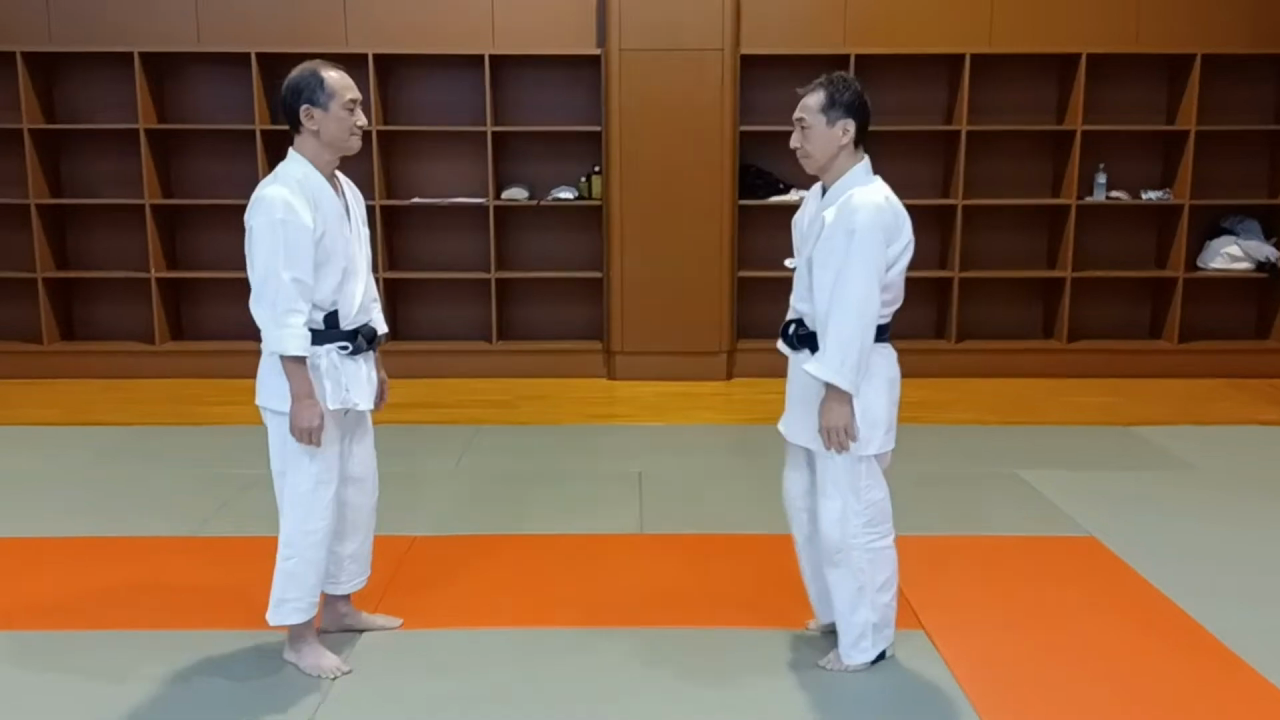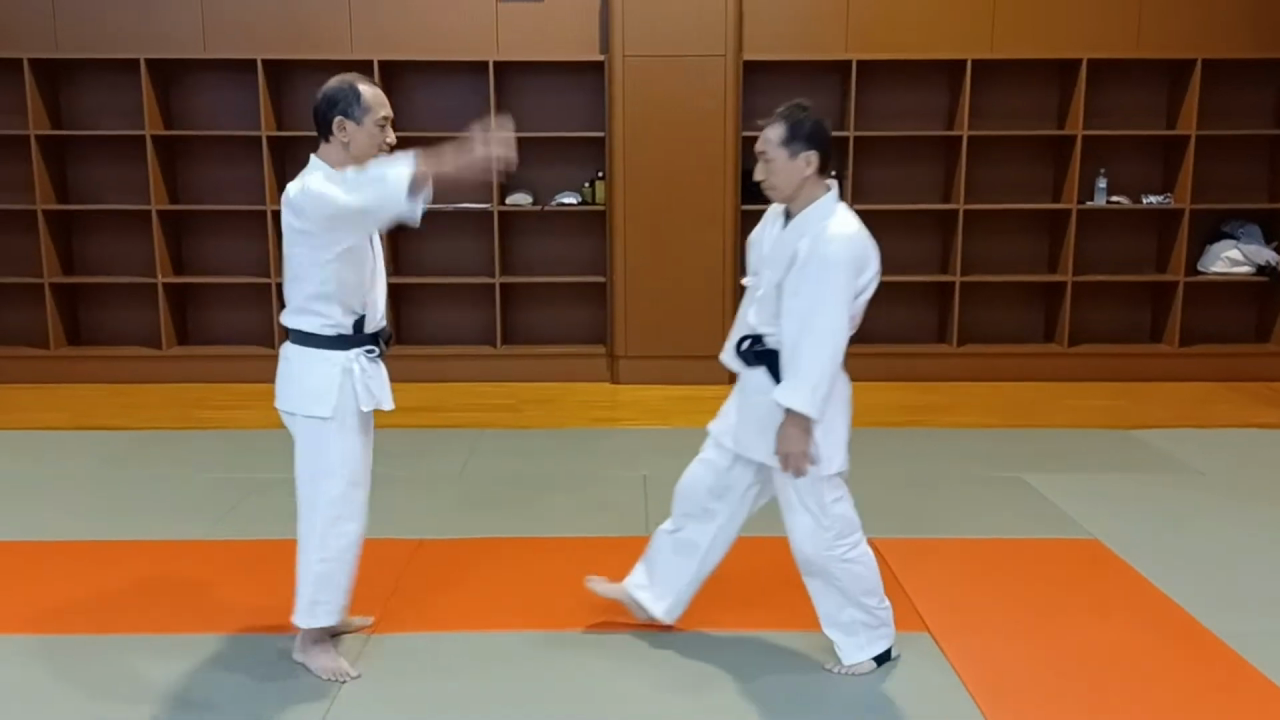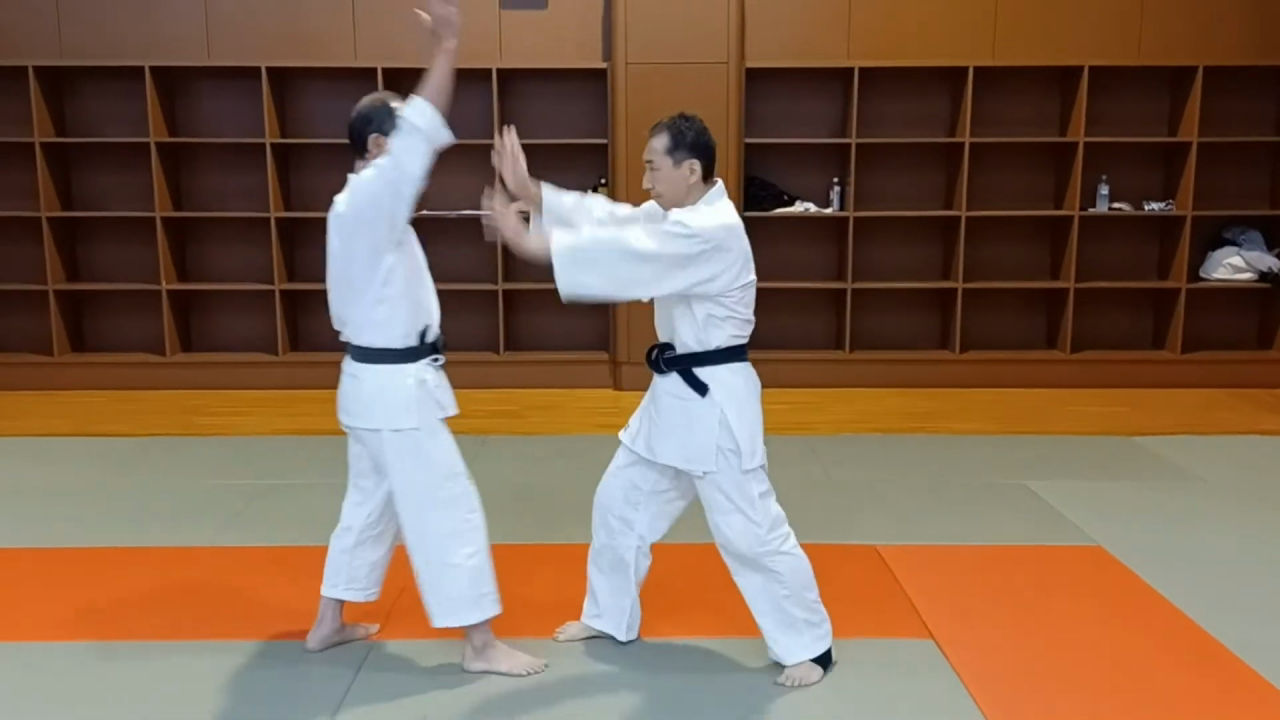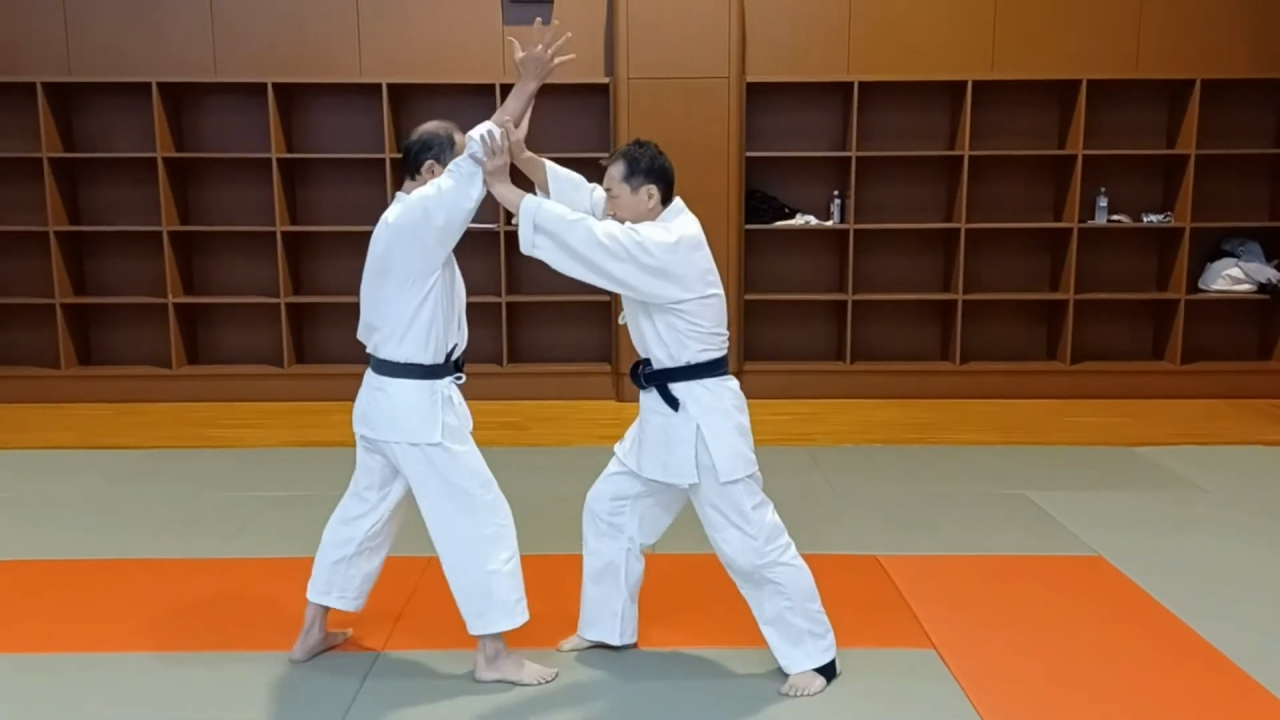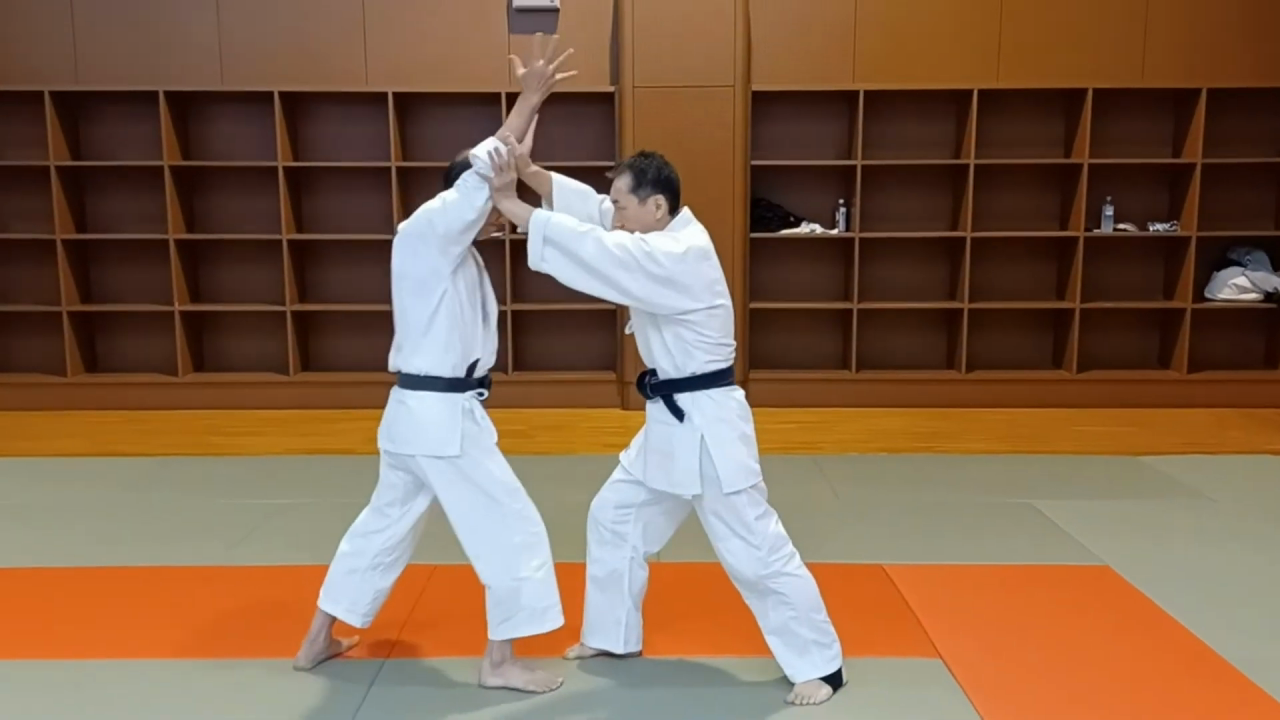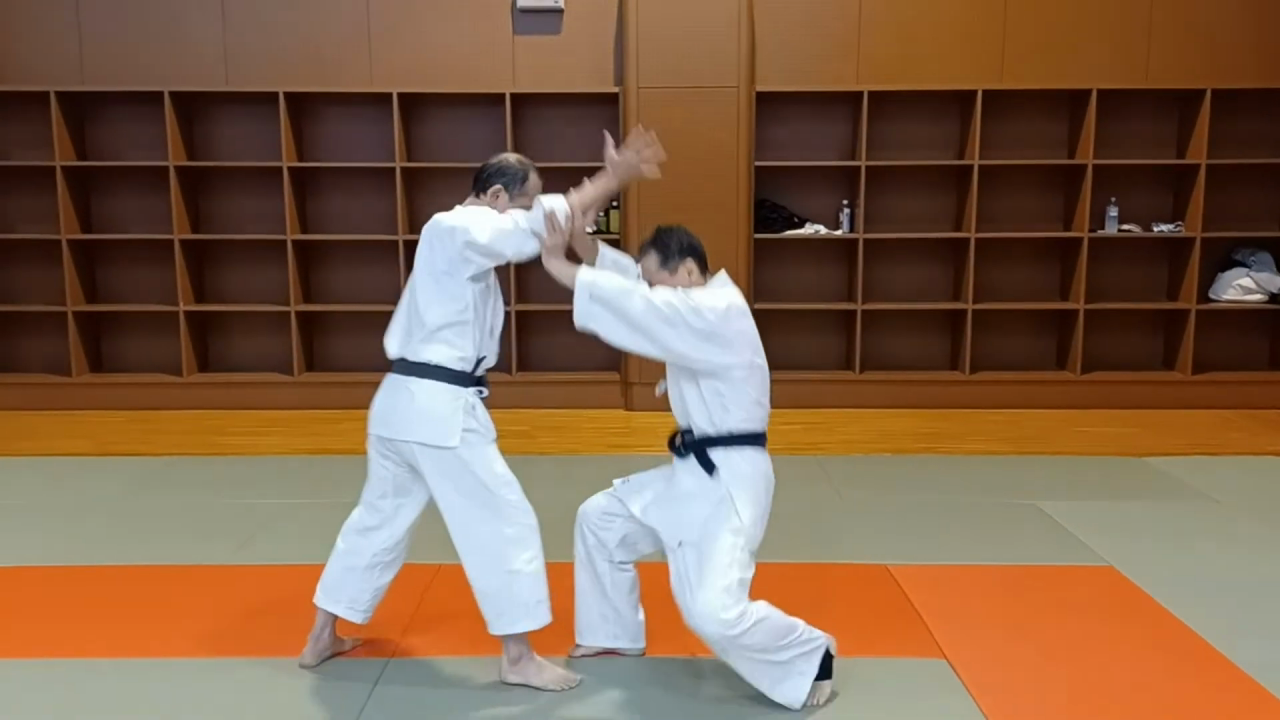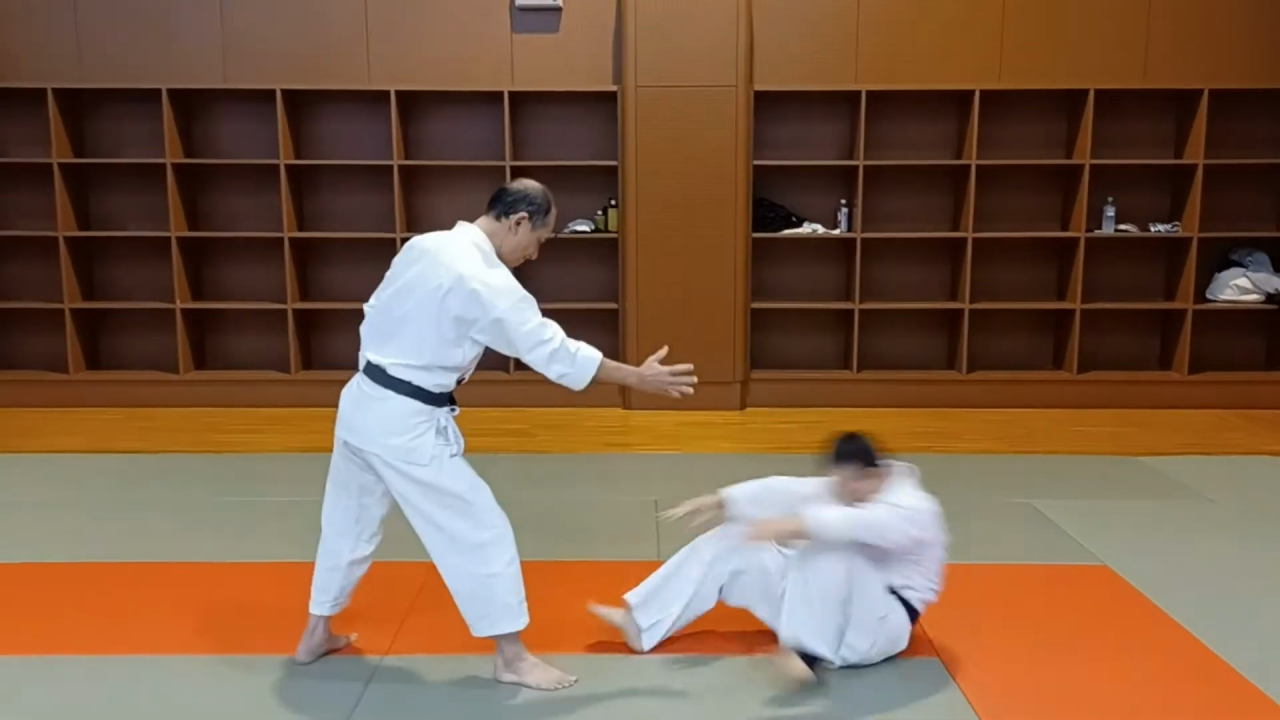
dt=0.5s
person 1, frame 1
left shoulder: (346, 191)
right shoulder: (281, 199)
right elbow: (278, 306)
left wrist: (373, 361)
right wrist: (303, 396)
left hip: (347, 366)
right hip: (306, 373)
left knee: (356, 490)
right knee: (310, 504)
left ankle: (338, 606)
right ankle: (299, 634)
person 1, frame 2
left shoulder: (349, 188)
right shoulder: (313, 196)
right elbow: (380, 192)
left wrist: (463, 155)
right wrist: (465, 160)
left hip: (348, 367)
right hip: (324, 374)
left knee: (346, 498)
right knee: (334, 505)
left ankle: (325, 612)
right ankle: (312, 636)
person 1, frame 3
left shoulder: (356, 206)
right shoulder: (369, 203)
right elbow: (424, 129)
left hip: (370, 378)
right hip: (396, 387)
left knee: (369, 501)
right knee: (447, 507)
left ankle: (329, 621)
right ankle: (479, 643)
person 1, frame 4
left shoulder: (399, 224)
right shoulder: (418, 220)
right elbow: (478, 163)
right wrist: (528, 84)
left hip: (385, 394)
right hip: (420, 403)
left knee: (364, 510)
right knee: (477, 518)
left ankle: (313, 631)
right ankle: (492, 653)
person 1, frame 5
left shoulder: (451, 250)
right shoulder: (425, 231)
right elbow: (483, 174)
right wrist: (530, 100)
left hip: (416, 411)
right hip: (441, 417)
left knee: (384, 524)
right knee: (511, 529)
left ankle: (318, 639)
right ankle: (499, 660)
person 1, frame 6
left shoulder: (460, 243)
right shoulder: (452, 230)
right elbow: (536, 228)
right wrist: (612, 178)
left hip: (401, 400)
right hip: (441, 411)
left knee: (378, 518)
right knee: (504, 522)
left ankle: (322, 636)
right ankle: (517, 656)
person 1, frame 7
left shoulder: (423, 245)
right shoulder: (488, 283)
left elbow: (375, 313)
right elbow: (555, 353)
right wrist: (639, 377)
left hip: (361, 403)
right hip: (409, 425)
left knee: (348, 522)
right knee: (480, 532)
left ankle: (316, 633)
right ankle: (511, 656)
person 2, frame 1
left shoulder: (869, 208)
right shoulder: (820, 199)
left elbow: (854, 309)
left wrist: (837, 393)
left hip: (852, 377)
right hip: (816, 369)
left knee: (849, 518)
right knee: (808, 502)
left ankle: (865, 641)
right ankle: (841, 609)
person 2, frame 2
left shoulder: (840, 240)
right shoulder: (776, 221)
left elbow: (821, 339)
left wrist: (798, 421)
right wrist: (740, 366)
left hip: (803, 400)
right hip: (759, 389)
left knee: (823, 533)
right knee: (704, 495)
left ankle: (871, 641)
right ankle: (650, 594)
person 2, frame 3
left shoulder: (712, 231)
right shoulder: (674, 216)
left elbow: (621, 254)
right elbow: (602, 217)
left wrist: (534, 241)
right wrist: (530, 194)
left hip: (716, 398)
right hip: (674, 391)
left knee: (752, 531)
right knee: (622, 503)
left ankle: (810, 645)
right ankle: (609, 618)
person 2, frame 4
left shoulder: (670, 247)
right shoulder: (659, 229)
left elbow: (586, 238)
right elbow: (581, 200)
left wrist: (506, 192)
right wrist: (524, 160)
left hip: (703, 413)
right hip: (664, 409)
left knee: (752, 541)
right knee: (609, 510)
left ankle: (814, 655)
right ankle: (607, 626)
person 2, frame 5
left shoulder: (680, 257)
right shoulder: (666, 241)
left elbow: (595, 251)
right elbow: (588, 207)
left wrist: (513, 206)
right wrist: (529, 172)
left hip: (707, 423)
right hip: (670, 421)
left knee: (757, 553)
right knee: (614, 519)
left ankle: (822, 665)
right ankle: (612, 636)
person 2, frame 6
left shoulder: (717, 314)
right shoulder: (699, 305)
left elbow: (640, 308)
right elbow: (629, 281)
left wrist: (563, 269)
right wrist: (581, 244)
left hip: (728, 479)
right hip: (694, 472)
left knee: (712, 612)
right knee: (599, 518)
left ankle: (810, 658)
right ankle: (616, 634)
person 2, frame 7
left shoulder: (913, 509)
right shoulder: (845, 492)
left elbow: (862, 528)
right elbow: (786, 495)
left wrist: (793, 526)
right wrist: (716, 502)
left hip: (873, 627)
right hip: (814, 602)
left knee: (830, 549)
right knee: (724, 546)
left ankle: (807, 650)
right ankle: (640, 621)
